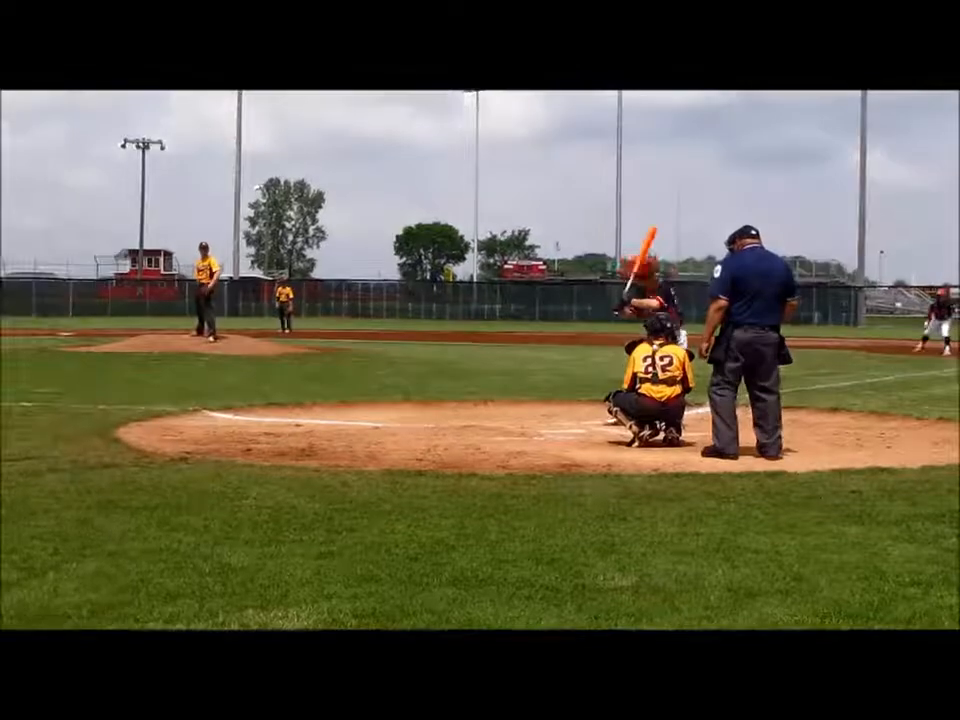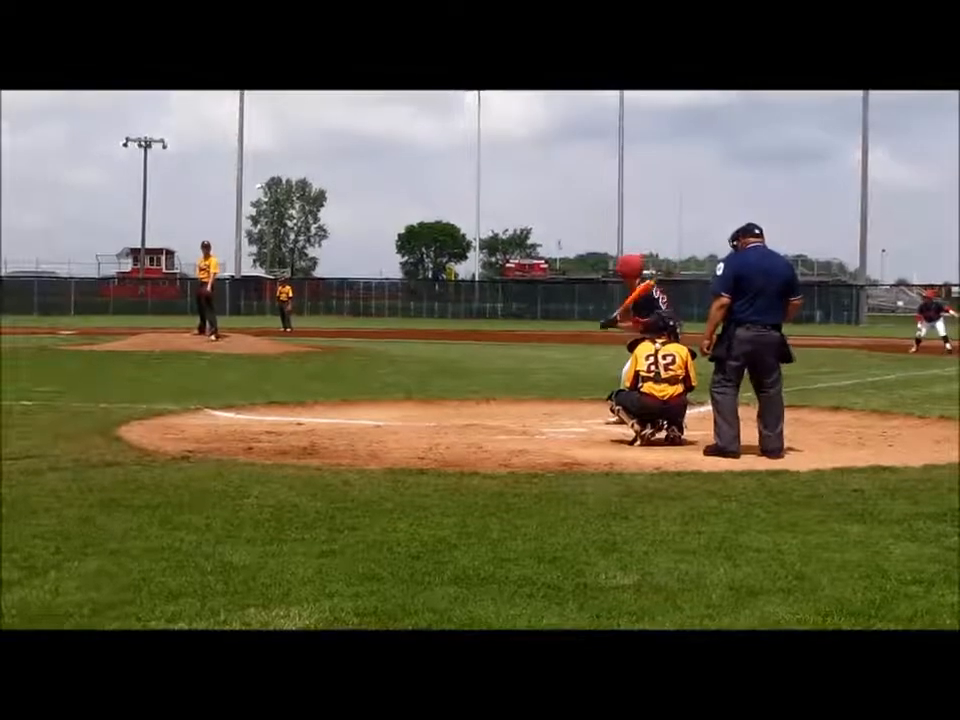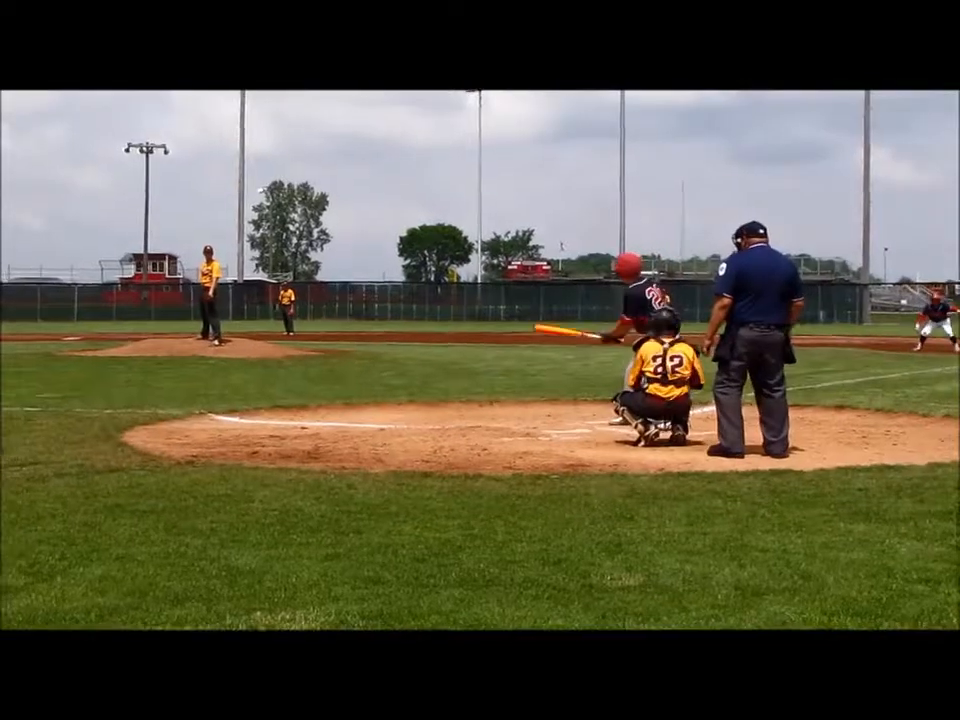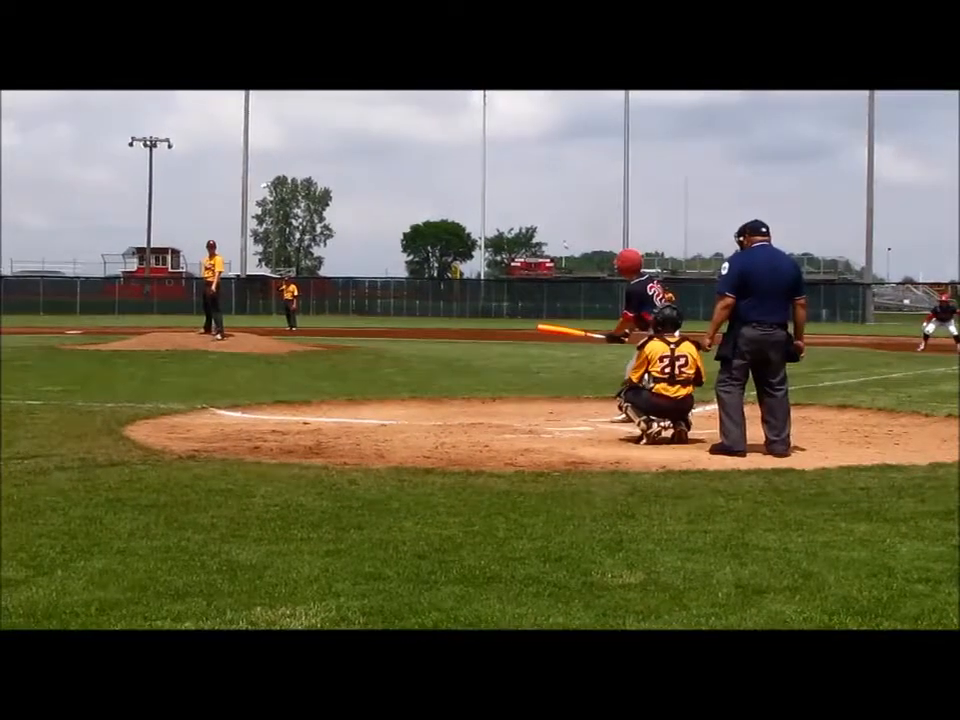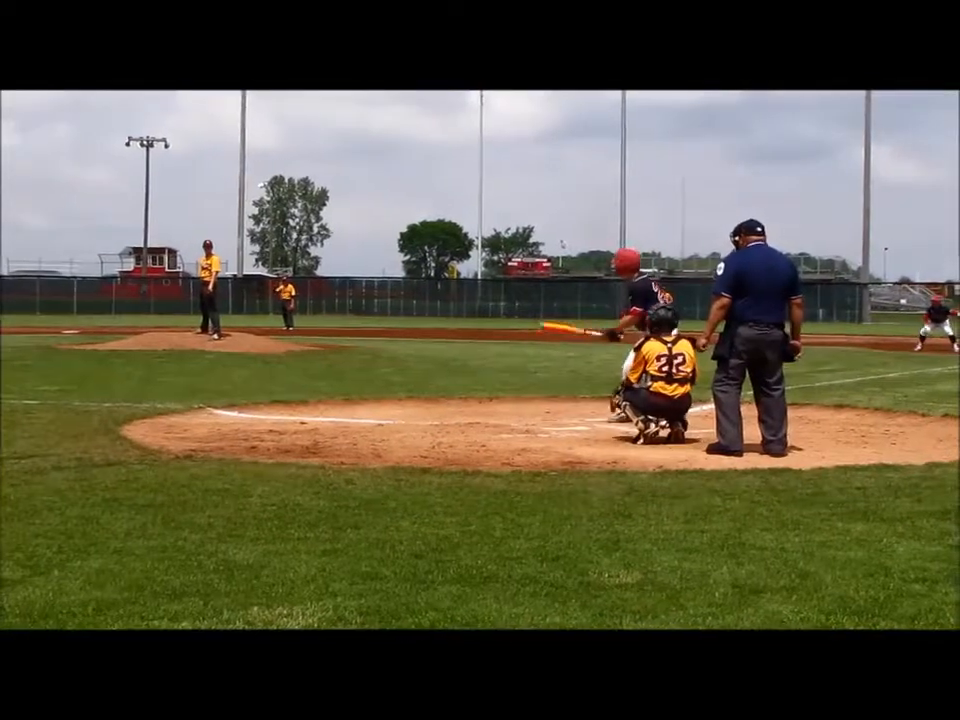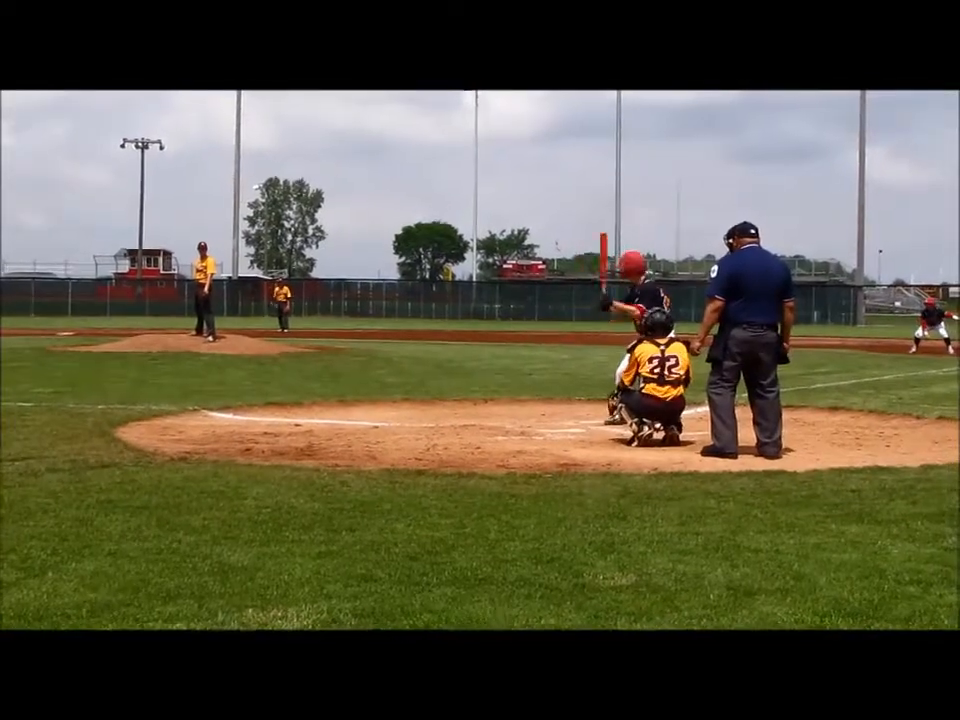
dt=0.3s
person 1, frame 1
left shoulder: (731, 263)
right shoulder: (781, 265)
left elbow: (720, 304)
right elbow: (792, 303)
left wrist: (706, 338)
left hip: (736, 336)
right hip: (768, 338)
left knee: (723, 388)
right knee: (768, 393)
left ankle: (725, 446)
right ankle: (771, 446)
person 1, frame 2
left shoulder: (733, 261)
right shoulder: (784, 264)
left elbow: (722, 302)
right elbow: (795, 302)
left wrist: (708, 336)
left hip: (738, 335)
right hip: (771, 336)
left knee: (724, 387)
right knee: (770, 390)
left ankle: (727, 444)
right ankle: (773, 445)
person 1, frame 3
left shoulder: (736, 261)
right shoulder: (787, 264)
left elbow: (723, 303)
right elbow: (797, 304)
left wrist: (709, 336)
right wrist: (784, 332)
left hip: (741, 335)
right hip: (774, 336)
left knee: (727, 387)
right knee: (774, 390)
left ankle: (731, 445)
right ankle: (777, 445)
person 1, frame 4
left shoulder: (738, 260)
right shoulder: (790, 263)
left elbow: (726, 302)
right elbow: (800, 304)
left wrist: (710, 335)
right wrist: (798, 337)
left hip: (744, 334)
right hip: (776, 335)
left knee: (729, 385)
right knee: (776, 389)
left ankle: (733, 443)
right ankle: (779, 444)
person 1, frame 5
left shoulder: (734, 260)
right shoulder: (786, 263)
left elbow: (722, 302)
right elbow: (796, 303)
left wrist: (706, 335)
right wrist: (796, 337)
left hip: (741, 333)
right hip: (773, 335)
left knee: (726, 385)
right knee: (772, 389)
left ankle: (730, 443)
right ankle: (776, 443)
person 1, frame 6
left shoulder: (728, 263)
right shoulder: (779, 265)
left elbow: (716, 305)
right elbow: (788, 307)
left wrist: (700, 338)
right wrist: (785, 339)
left hip: (735, 335)
right hip: (767, 337)
left knee: (721, 387)
right knee: (767, 391)
left ankle: (725, 445)
right ankle: (771, 445)
